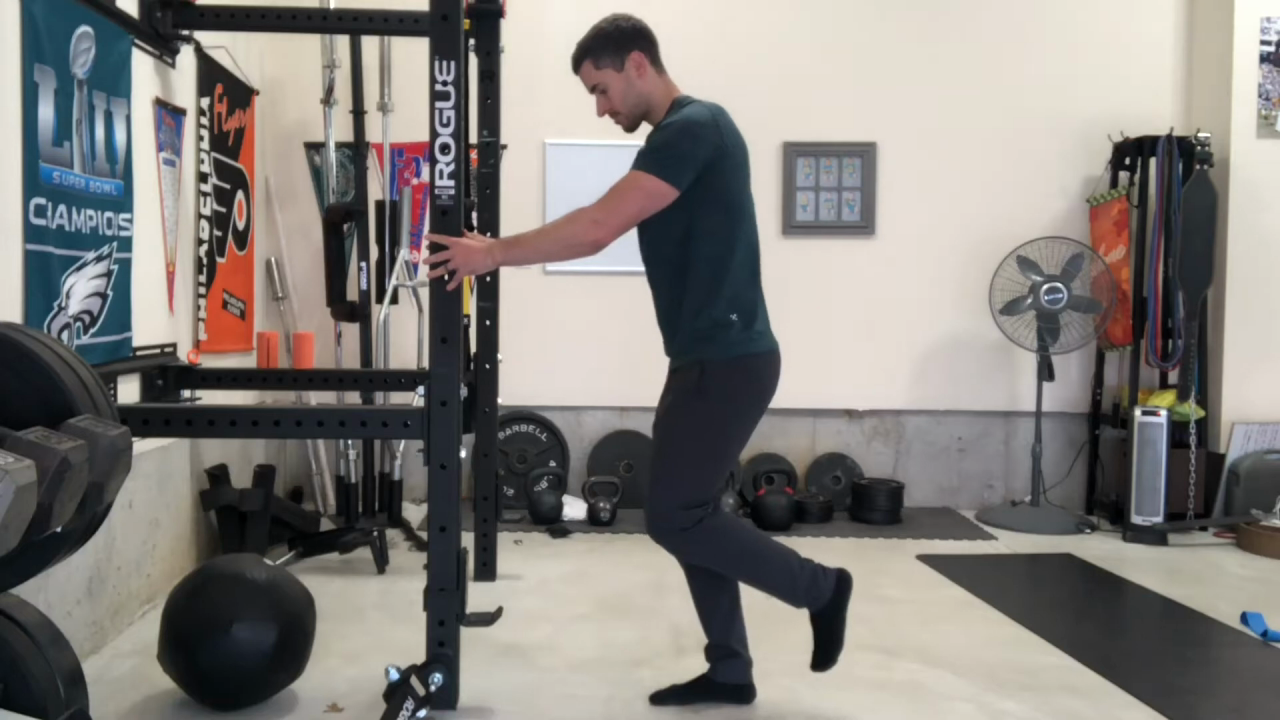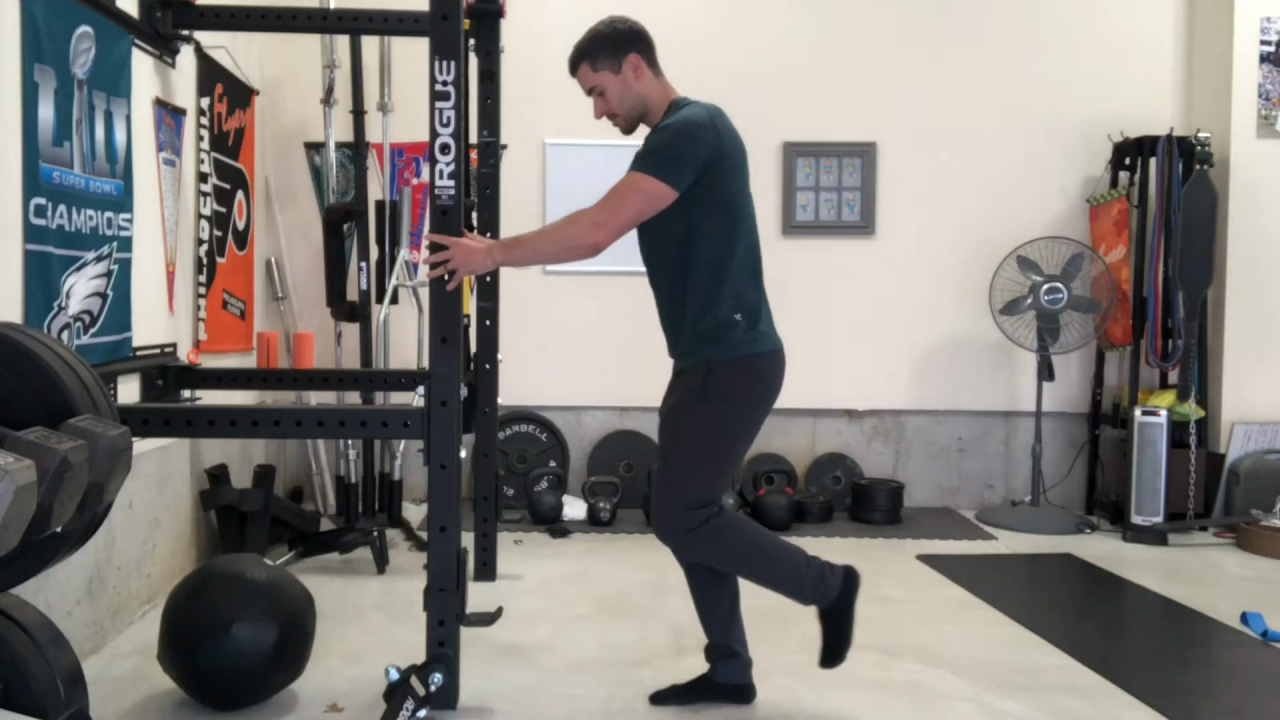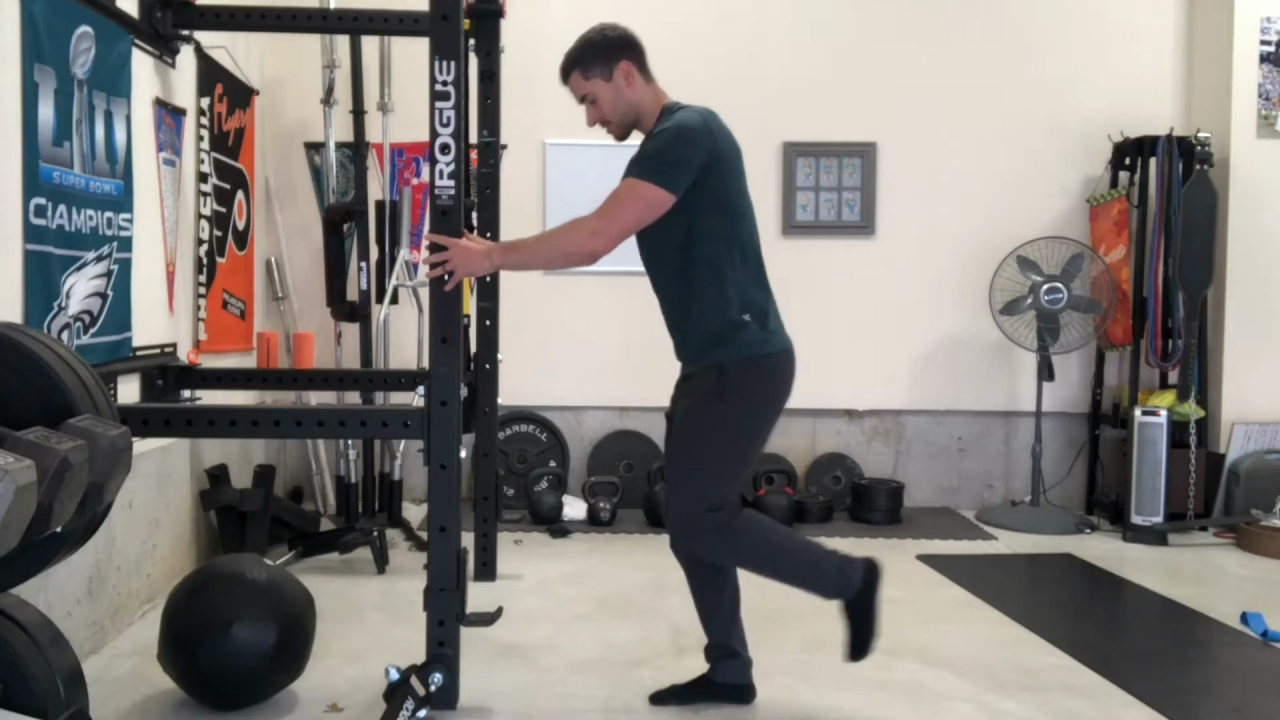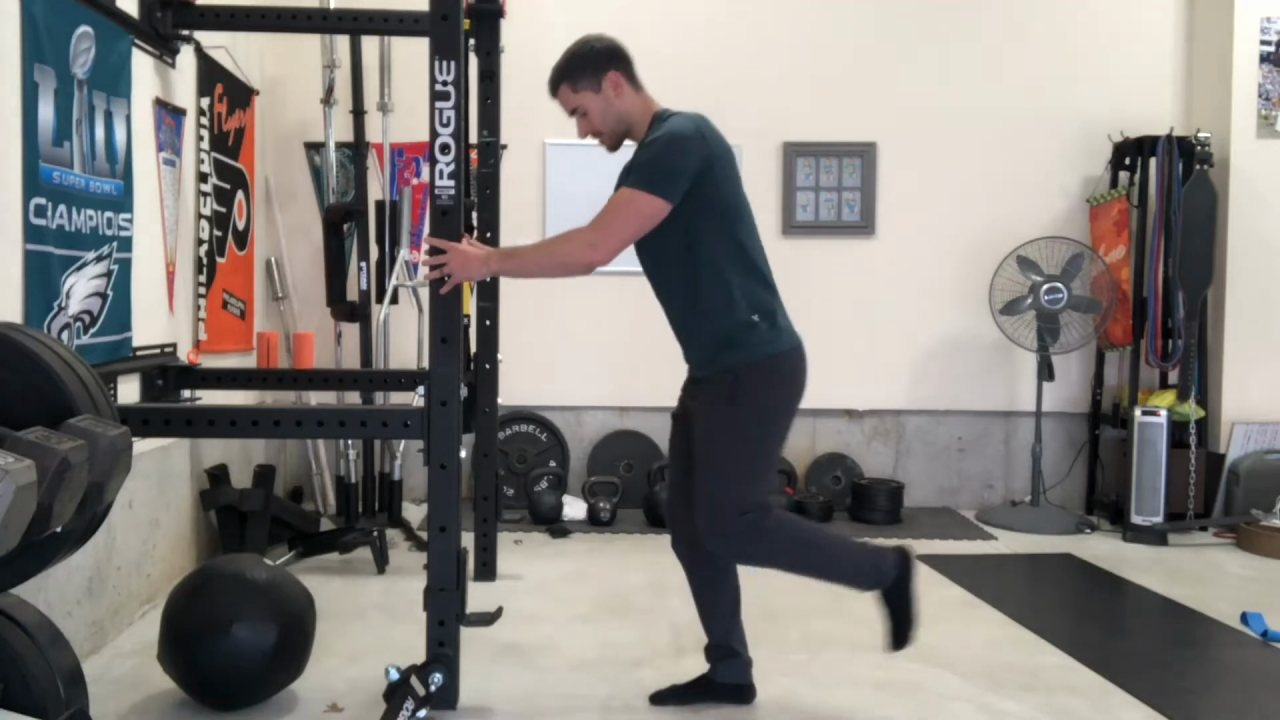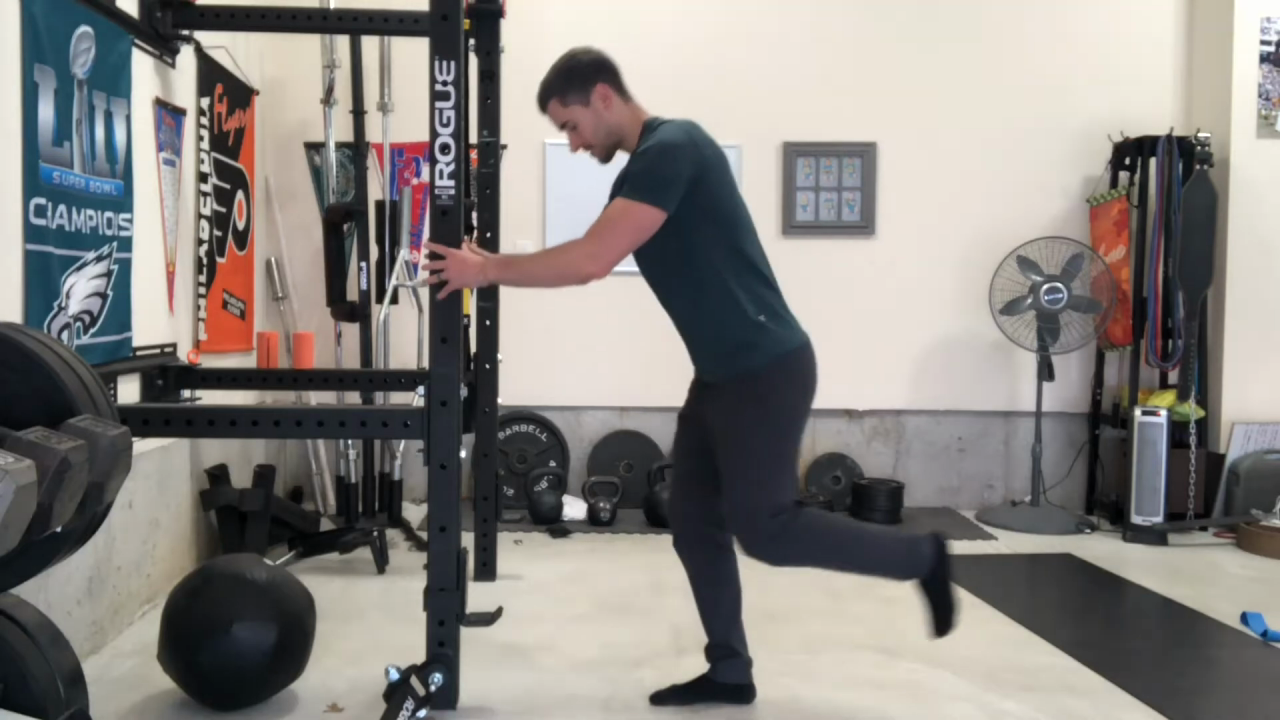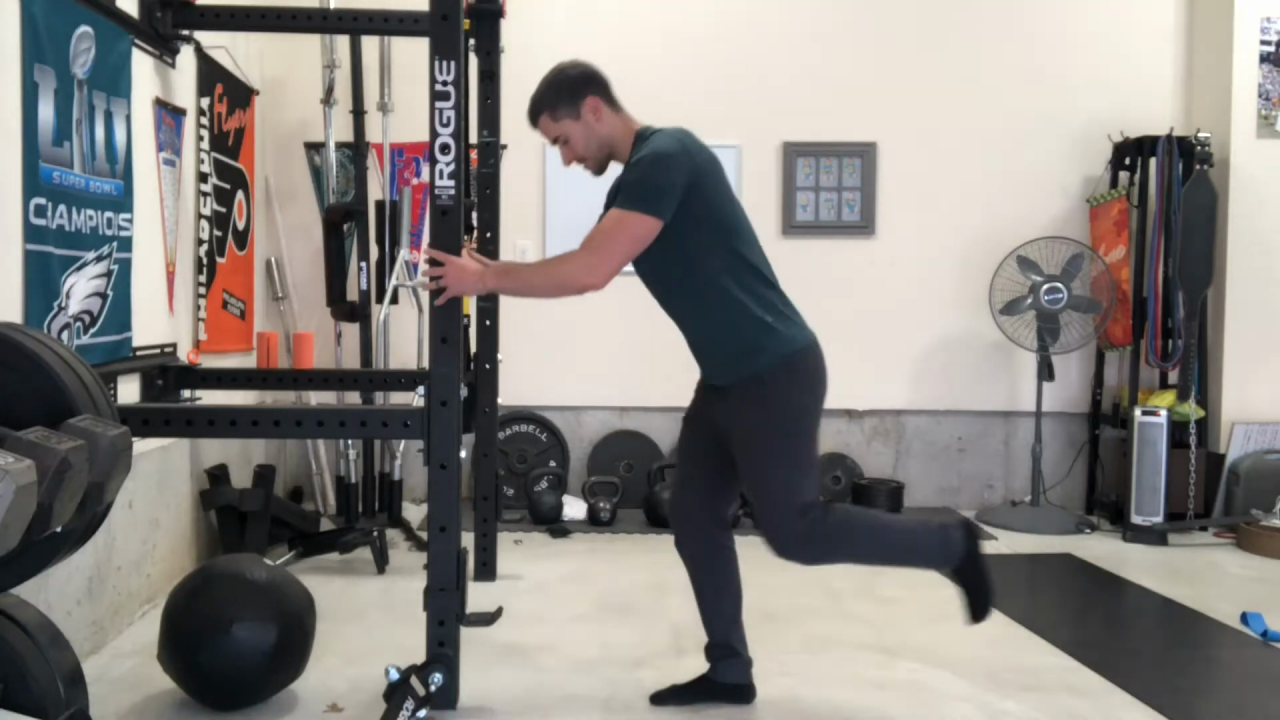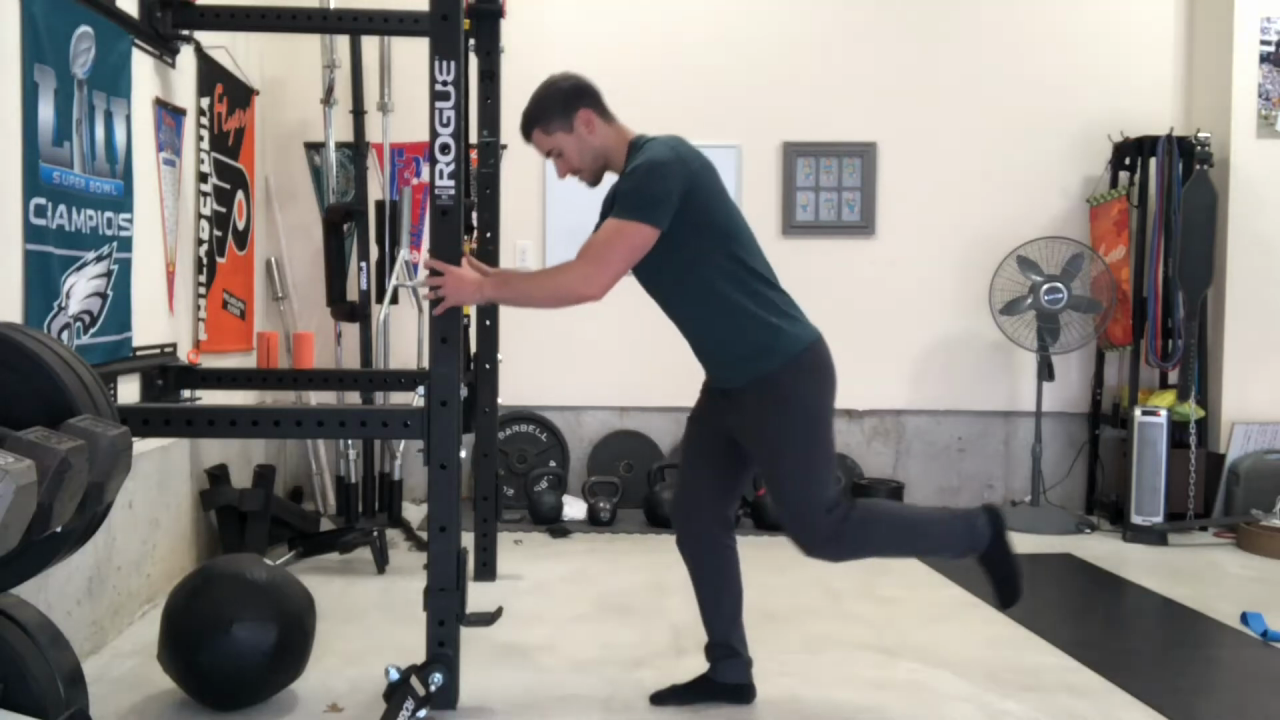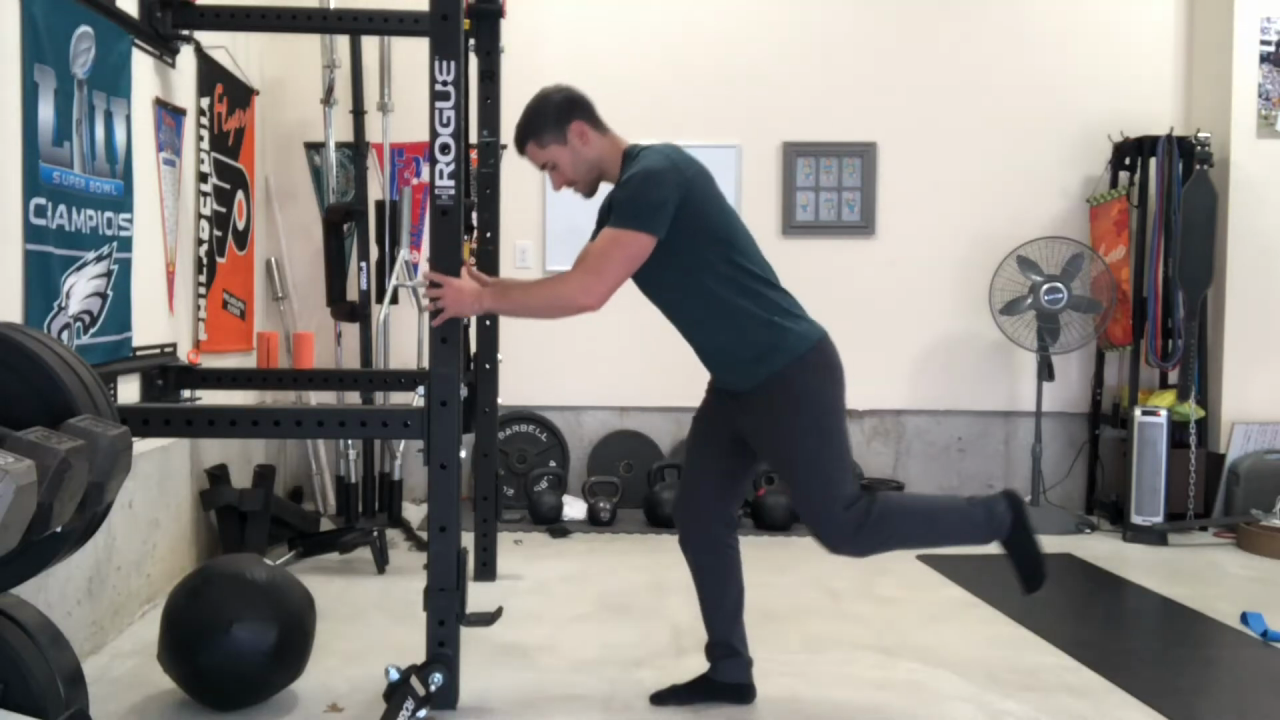
dt=0.1s
person 1, frame 1
left shoulder: (694, 128)
right shoulder: (677, 136)
left elbow: (597, 227)
right elbow: (603, 227)
left wrist: (493, 254)
right wrist: (499, 253)
left hip: (726, 361)
right hip: (706, 358)
left knee: (675, 519)
right knee: (688, 517)
left ankle: (820, 588)
right ankle: (729, 671)
person 1, frame 2
left shoulder: (692, 129)
right shoulder: (673, 136)
left elbow: (595, 231)
right elbow: (597, 232)
left wrist: (493, 256)
right wrist: (499, 252)
left hip: (732, 362)
right hip: (707, 361)
left knee: (683, 519)
right knee: (685, 517)
left ankle: (829, 585)
right ankle: (729, 670)
person 1, frame 3
left shoulder: (686, 134)
right shoulder: (669, 142)
left elbow: (595, 238)
right elbow: (599, 238)
left wrist: (493, 258)
right wrist: (500, 255)
left hip: (742, 363)
right hip: (714, 362)
left knee: (699, 521)
right knee: (694, 522)
left ankle: (848, 578)
right ankle: (729, 670)
person 1, frame 4
left shoulder: (680, 141)
right shoulder: (655, 152)
left elbow: (592, 249)
right elbow: (592, 248)
left wrist: (490, 263)
right wrist: (494, 258)
left hip: (754, 366)
right hip: (717, 367)
left knee: (733, 524)
right knee: (692, 522)
left ankle: (885, 570)
right ankle: (728, 671)
person 1, frame 5
left shoulder: (670, 149)
right shoulder: (649, 161)
left elbow: (592, 260)
right elbow: (592, 257)
left wrist: (489, 271)
right wrist: (491, 265)
left hip: (763, 369)
right hip: (724, 371)
left knee: (764, 528)
right knee: (694, 523)
left ankle: (918, 557)
right ankle: (728, 672)
person 1, frame 6
left shoulder: (665, 158)
right shoulder: (639, 176)
left elbow: (590, 273)
right elbow: (581, 269)
left wrist: (486, 280)
right wrist: (491, 272)
left hip: (775, 371)
right hip: (728, 376)
left knee: (795, 530)
right knee: (695, 519)
left ankle: (952, 545)
right ankle: (729, 671)
person 1, frame 7
left shoulder: (659, 167)
right shoulder: (633, 185)
left elbow: (589, 282)
right elbow: (584, 277)
left wrist: (484, 291)
right wrist: (491, 280)
left hip: (783, 372)
right hip: (734, 379)
left knee: (818, 529)
right knee: (696, 520)
left ankle: (974, 533)
right ankle: (728, 670)
person 1, frame 8
left shoulder: (655, 176)
right shoulder: (626, 197)
left elbow: (586, 293)
right elbow: (578, 287)
left wrist: (483, 300)
right wrist: (489, 289)
left hip: (791, 371)
right hip: (739, 381)
left knee: (844, 526)
right knee: (700, 518)
left ankle: (998, 518)
right ankle: (729, 671)
